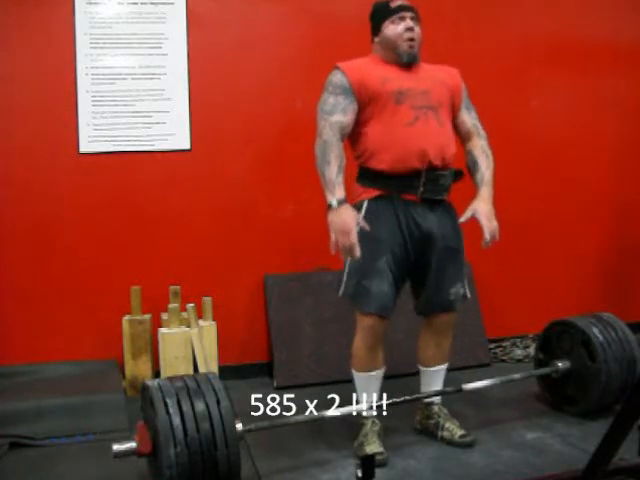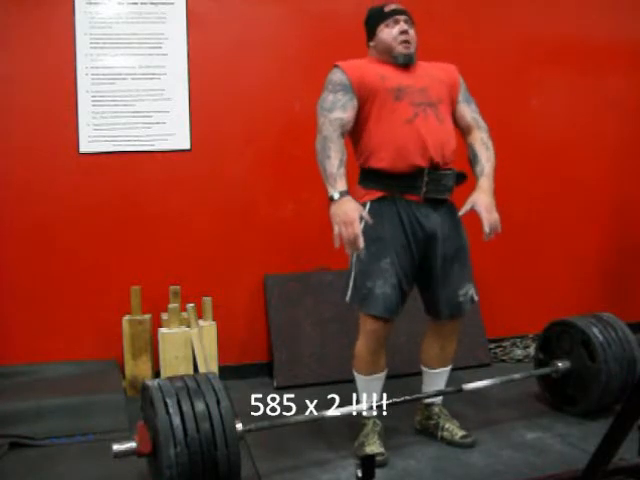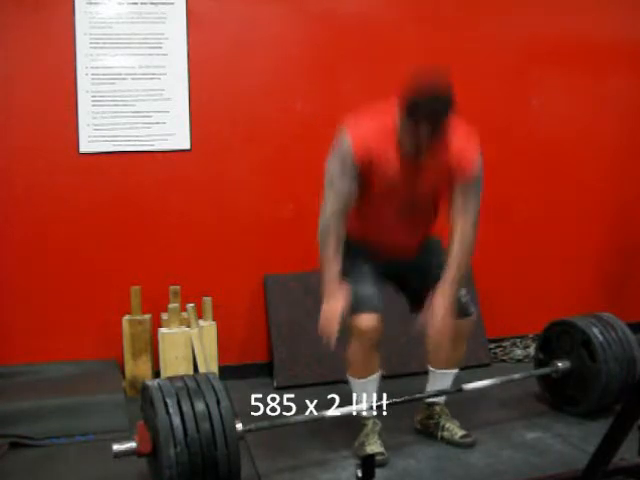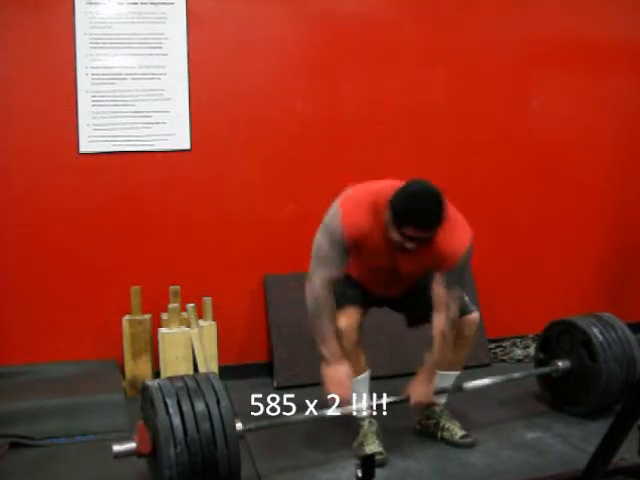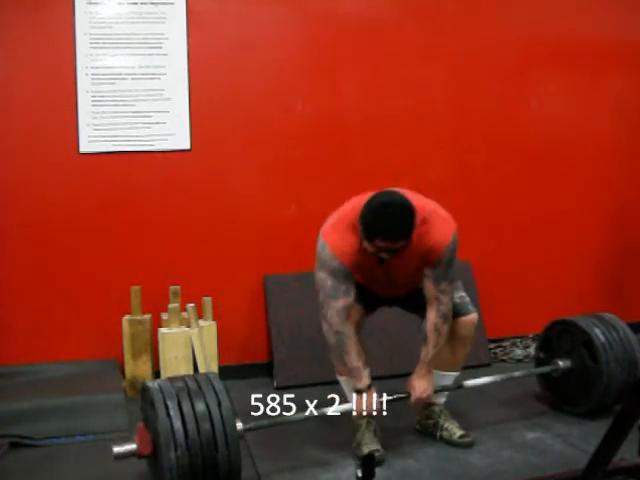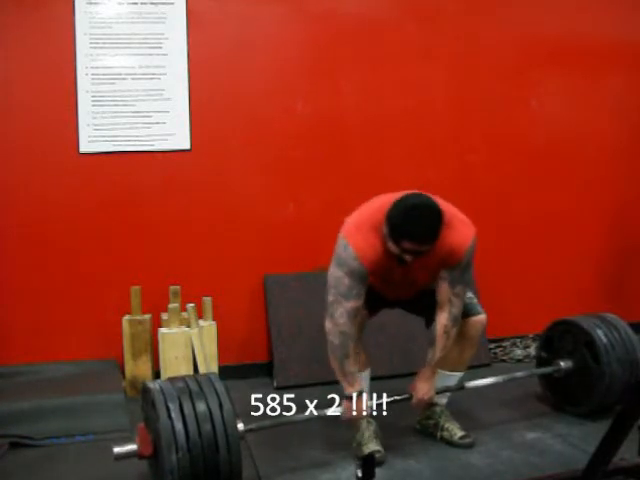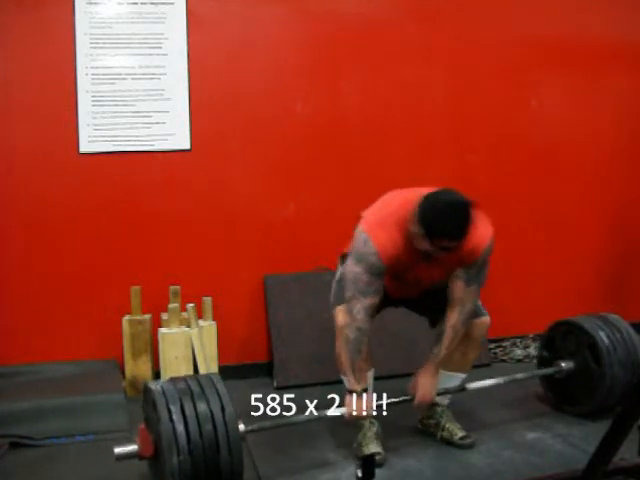
dt=0.3s
person 1, frame 1
left shoulder: (448, 77)
right shoulder: (351, 75)
left elbow: (475, 137)
right elbow: (330, 137)
left wrist: (484, 196)
right wrist: (337, 203)
left hip: (438, 206)
right hip: (382, 206)
left knee: (442, 314)
right knee: (372, 318)
left ankle: (431, 409)
right ankle: (369, 423)
person 1, frame 2
left shoulder: (445, 75)
right shoulder: (350, 75)
left elbow: (477, 130)
right elbow: (329, 134)
left wrist: (485, 187)
right wrist: (339, 196)
left hip: (442, 208)
right hip: (385, 207)
left knee: (449, 316)
right knee: (376, 321)
left ankle: (431, 410)
right ankle: (369, 423)
person 1, frame 3
left shoulder: (464, 150)
right shoulder: (360, 139)
left elbow: (464, 225)
right elbow: (333, 214)
left wrist: (445, 295)
right wrist: (333, 290)
left hip: (418, 249)
right hip: (361, 247)
left knee: (461, 317)
right knee: (366, 322)
left ankle: (433, 410)
right ankle: (368, 423)
person 1, frame 4
left shoulder: (456, 237)
right shoulder: (350, 213)
left elbow: (446, 310)
right elbow: (317, 285)
left wrist: (427, 376)
right wrist: (331, 359)
left hip: (414, 281)
right hip: (356, 277)
left knee: (467, 320)
right knee: (344, 325)
left ankle: (433, 411)
right ankle: (366, 422)
person 1, frame 5
left shoulder: (439, 231)
right shoulder: (336, 238)
left elbow: (439, 306)
right elbow: (335, 321)
left wrist: (424, 371)
right wrist: (362, 388)
left hip: (418, 280)
right hip: (362, 281)
left knee: (465, 321)
right knee: (344, 321)
left ankle: (433, 410)
right ankle: (366, 424)
person 1, frame 6
left shoulder: (460, 237)
right shoulder: (357, 240)
left elbow: (449, 309)
right elbow: (339, 321)
left wrist: (428, 374)
right wrist: (352, 392)
left hip: (424, 283)
right hip: (369, 281)
left knee: (474, 321)
right knee: (345, 324)
left ankle: (434, 411)
right ankle: (365, 422)
person 1, frame 7
left shoulder: (478, 236)
right shoulder: (376, 235)
left elbow: (460, 308)
right elbow: (358, 318)
left wrist: (431, 370)
right wrist: (358, 389)
right hip: (374, 275)
left knee: (478, 323)
right knee: (346, 322)
left ankle: (435, 411)
right ankle: (368, 423)
